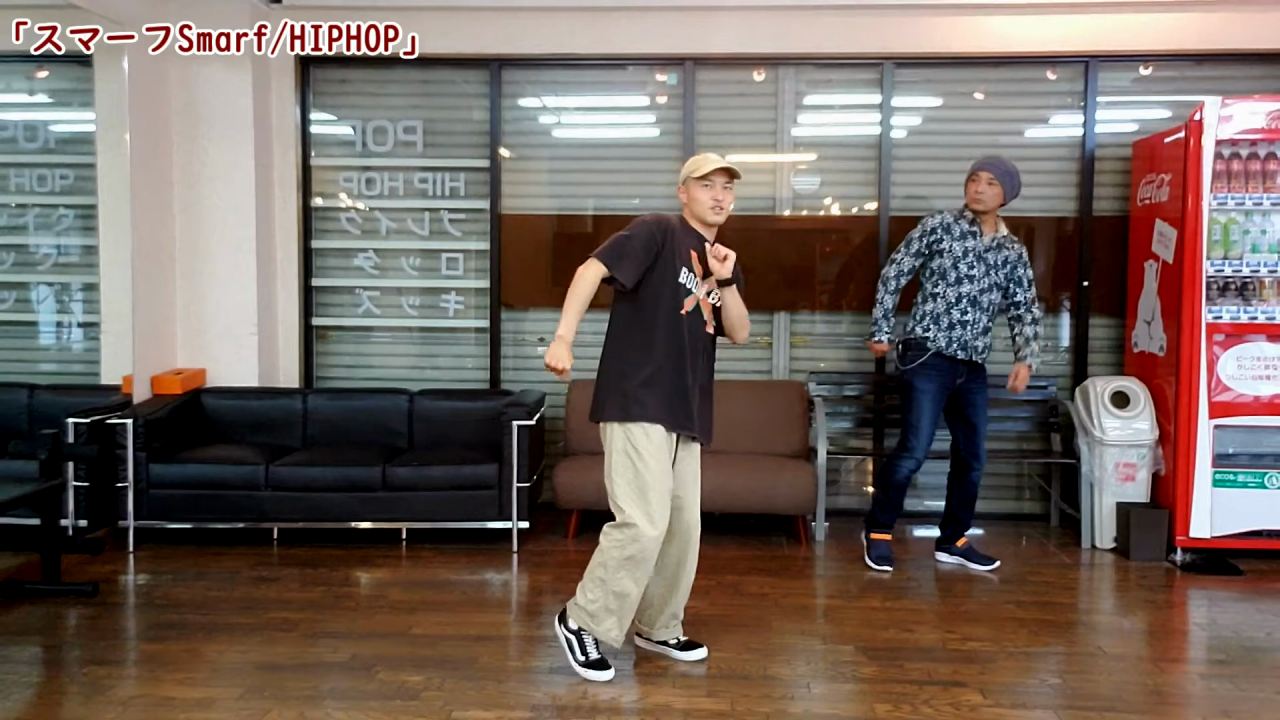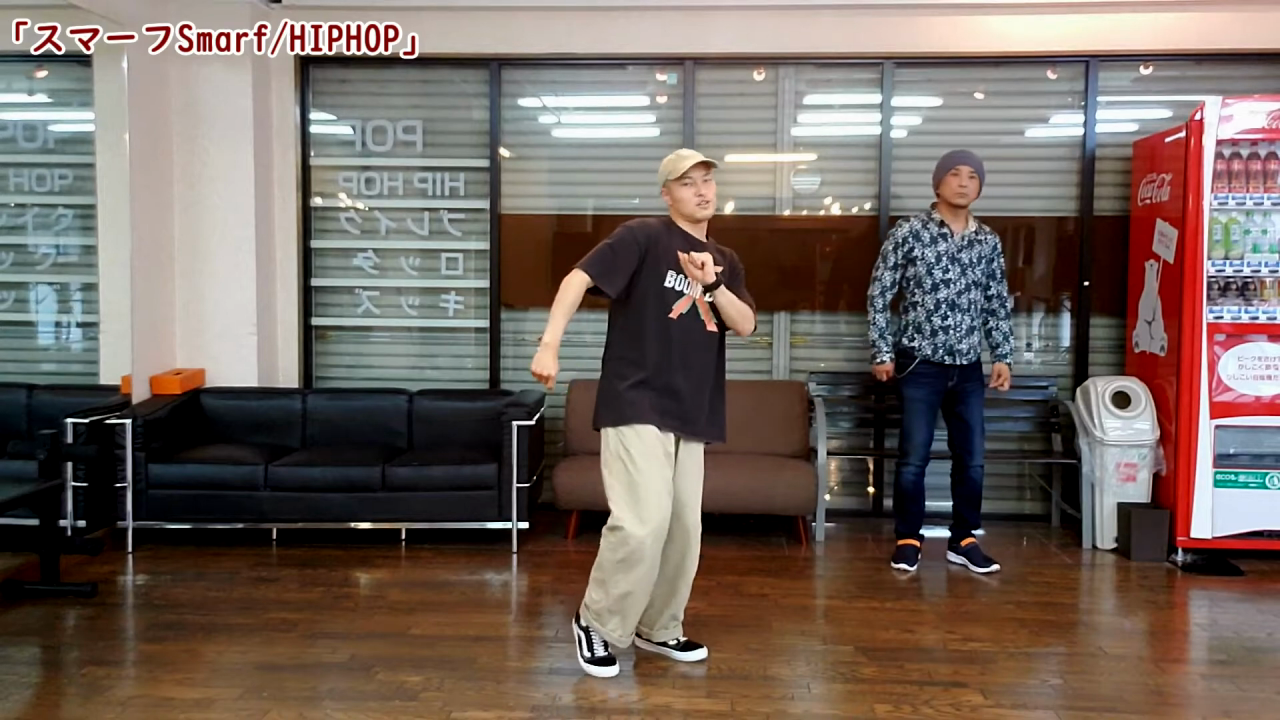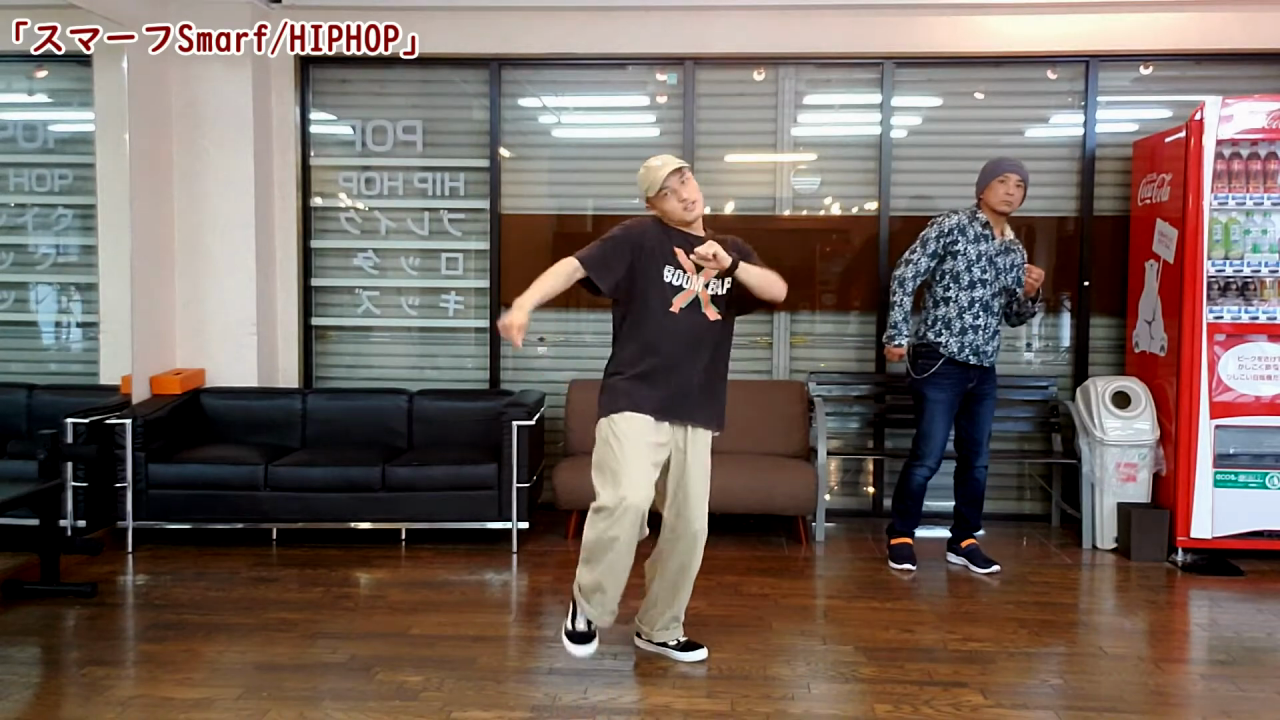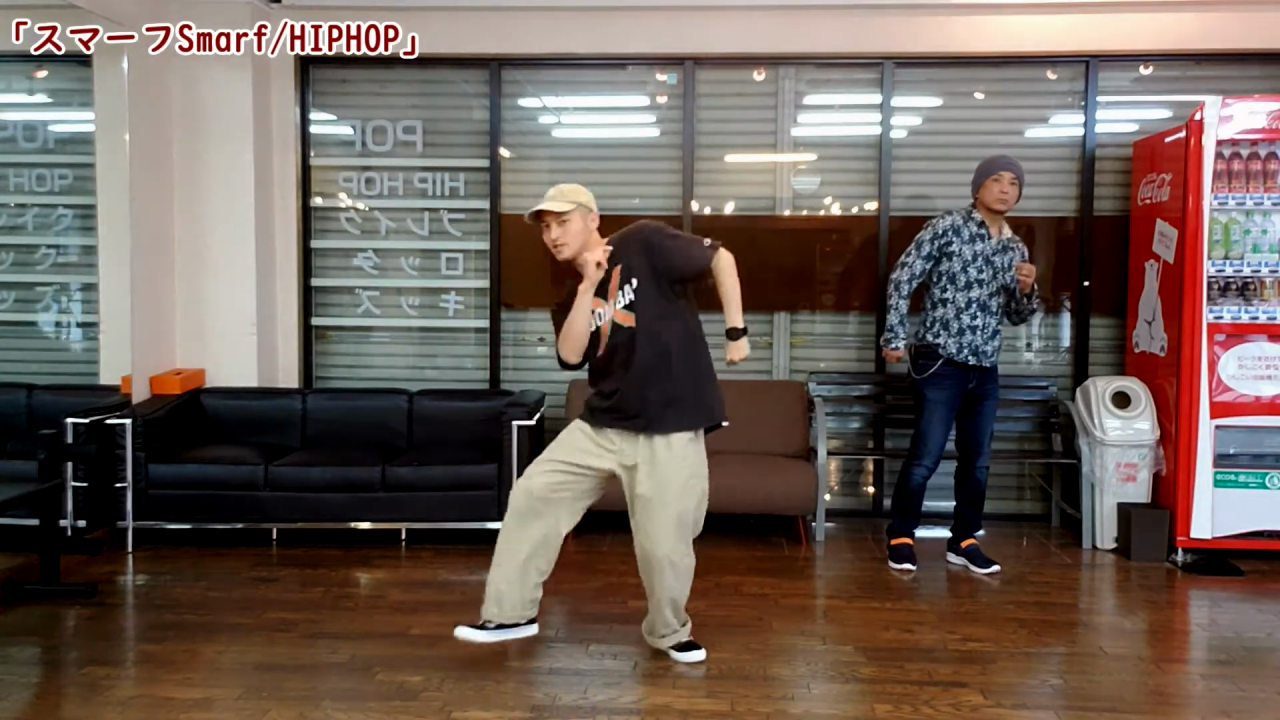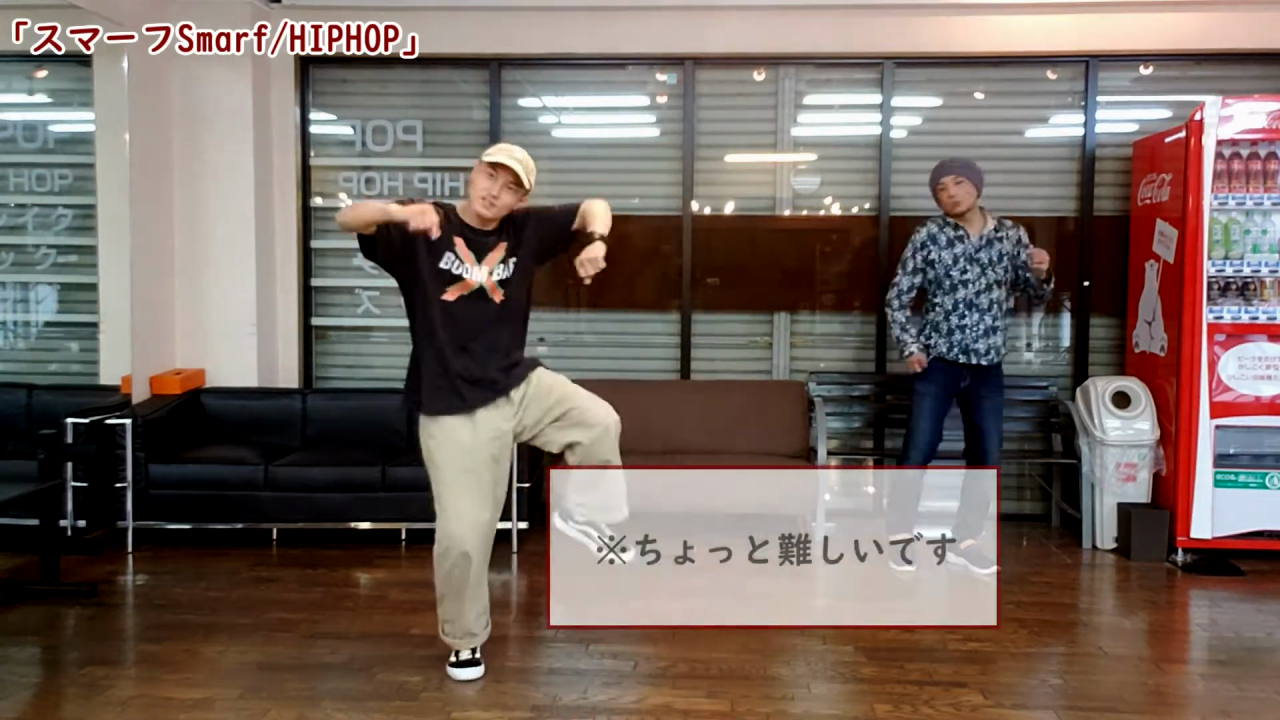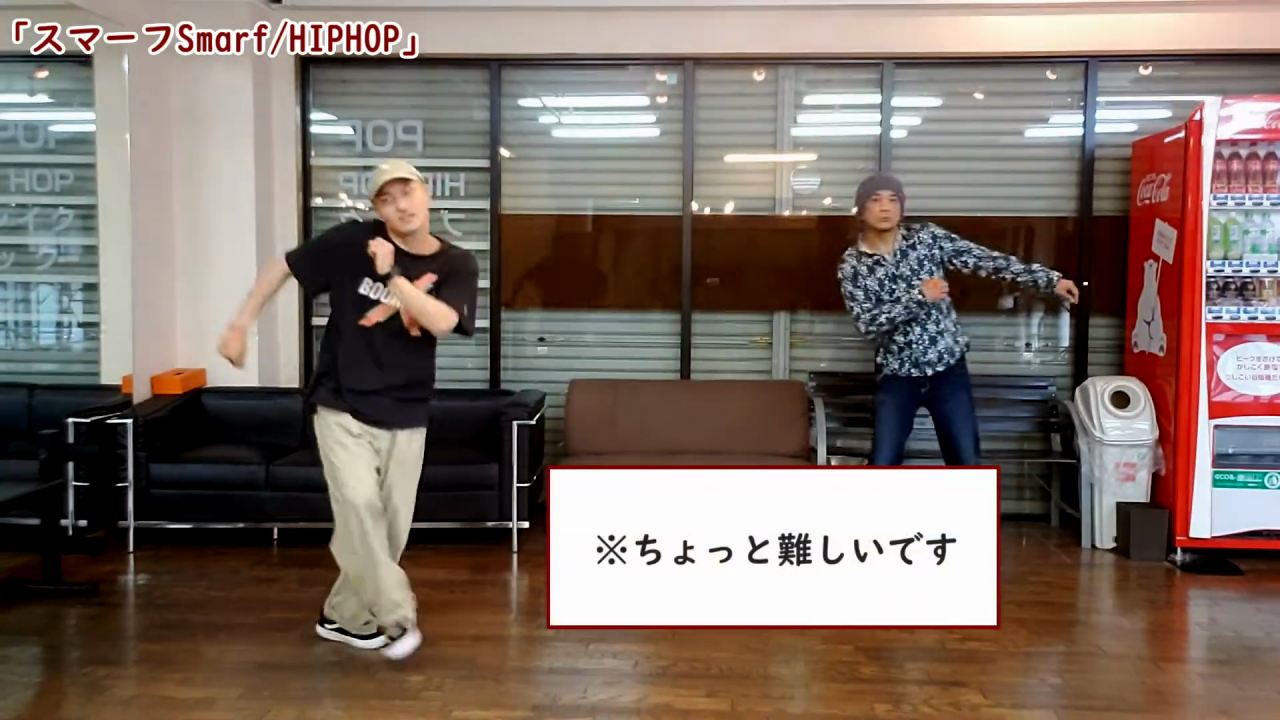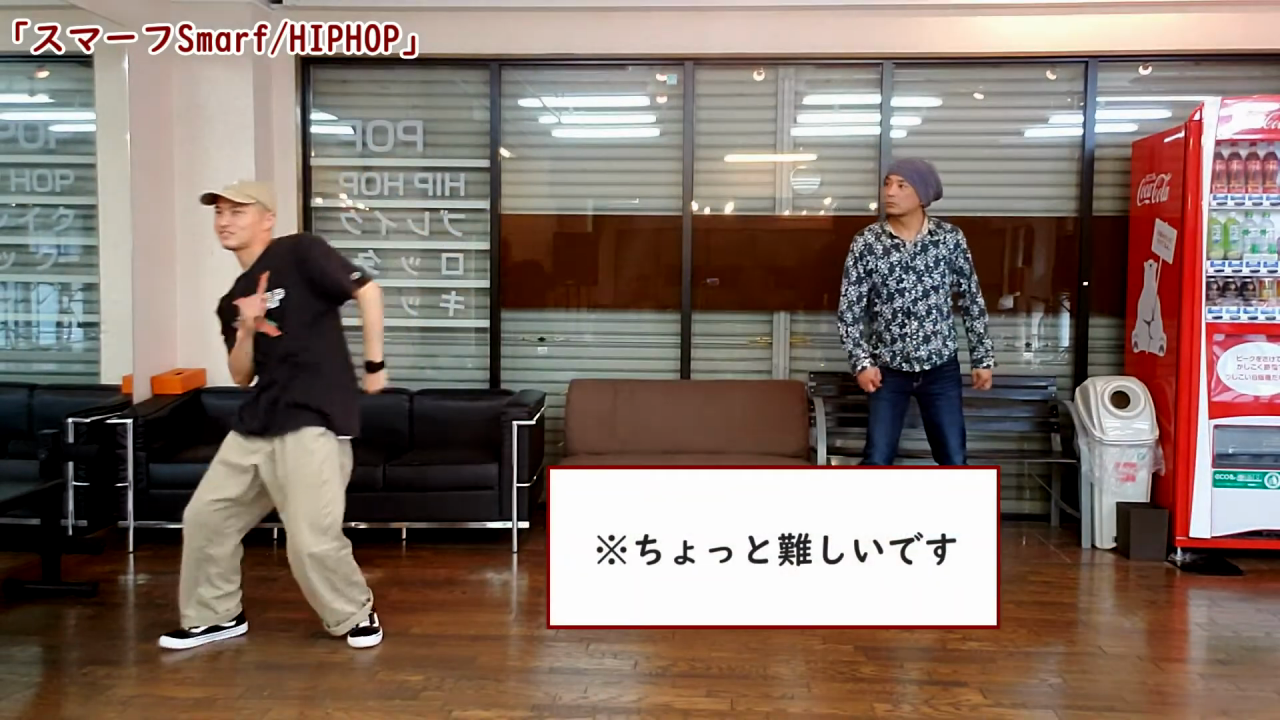
dt=0.7s
person 1, frame 1
left shoulder: (723, 260)
right shoulder: (656, 231)
left elbow: (739, 334)
right elbow: (592, 270)
left wrist: (725, 283)
right wrist: (563, 337)
left hip: (685, 411)
right hip: (636, 403)
left knee: (684, 526)
right knee: (642, 523)
left ankle: (658, 627)
right ankle: (582, 620)
person 1, frame 2
left shoulder: (726, 261)
right shoulder: (642, 237)
left elbow: (746, 326)
right elbow: (579, 278)
left wrist: (714, 287)
right wrist: (550, 344)
left hip: (692, 414)
right hip: (634, 406)
left knee: (684, 527)
right knee: (639, 523)
left ankle: (659, 628)
right ankle: (596, 625)
person 1, frame 3
left shoulder: (732, 251)
right shoulder: (639, 237)
left elbow: (778, 291)
right elbow: (574, 266)
left wrist: (729, 264)
right wrist: (522, 306)
left hip: (695, 410)
right hip: (635, 397)
left knee: (689, 527)
right knee: (625, 501)
left ankle: (659, 629)
right ankle: (588, 605)
person 1, frame 4
left shoulder: (643, 243)
right shoulder: (569, 303)
left elbow: (719, 258)
right elbow: (570, 354)
left wrist: (735, 330)
right wrist: (590, 287)
left hip: (671, 426)
right hip: (603, 424)
left knee: (664, 540)
right knee: (531, 498)
left ankle: (668, 631)
right ankle: (510, 614)
person 1, frame 5
left shoulder: (524, 229)
right shoulder: (423, 226)
left elbow: (593, 209)
right elbow: (349, 218)
left wrist: (595, 241)
right wrist: (401, 212)
left hip: (516, 383)
right hip: (449, 401)
left knee: (599, 422)
right knee: (462, 533)
left ankle: (581, 513)
right ankle: (464, 639)
person 1, frame 6
left shoulder: (457, 265)
right shoulder: (352, 241)
left elbow: (442, 324)
right elbow: (283, 268)
left wrist: (395, 272)
right wrist: (241, 324)
left hip: (404, 414)
right hip: (342, 404)
left knee: (389, 523)
right knee: (359, 504)
left ankle: (344, 615)
right ankle: (396, 616)
person 1, frame 7
left shoulder: (300, 252)
right shoulder: (233, 300)
left elbow: (366, 291)
right elbow: (241, 376)
left wrist: (373, 363)
right wrist: (244, 328)
left hip: (313, 421)
right hip: (257, 421)
left knee: (312, 538)
right knee: (204, 516)
left ankle: (354, 614)
right ankle: (218, 615)
person 2, frame 1
left shoulder: (1014, 251)
right shoulder: (939, 226)
left elbow: (1025, 308)
right elbow: (893, 274)
left wrist: (1025, 358)
right wrist: (881, 330)
left hip: (972, 366)
right hip: (928, 356)
left knee: (971, 457)
right knee: (914, 448)
left ankle: (952, 540)
right ankle: (878, 528)
person 2, frame 2
left shoulder: (988, 242)
right shoulder: (909, 232)
left elbow: (997, 304)
right elbow: (879, 294)
left wrist: (1002, 355)
right wrist: (882, 351)
left hip: (968, 367)
right hip: (920, 364)
left knee: (972, 458)
right knee: (914, 456)
left ankle: (963, 539)
right ankle: (907, 538)
person 2, frame 3
left shoulder: (1015, 251)
right shoulder: (951, 226)
left elbow: (1014, 316)
right elbow: (905, 276)
left wrist: (1030, 294)
right wrist: (897, 335)
left hip: (983, 369)
right hip: (939, 363)
left knee: (976, 460)
right knee: (927, 456)
left ankle: (963, 540)
right ankle: (900, 535)
person 2, frame 4
left shoulder: (1016, 249)
right shoulder: (947, 227)
left elbow: (1016, 315)
right elbow: (903, 278)
left wrist: (1027, 290)
right wrist: (895, 338)
left hip: (985, 369)
right hip: (940, 363)
left knee: (977, 460)
right knee: (926, 456)
left ankle: (963, 539)
right ankle: (900, 536)
person 2, frame 5
left shoulder: (1011, 236)
right shoulder: (929, 236)
left elbow: (1033, 294)
right elbow: (898, 295)
left wrist: (1041, 273)
right wrist: (909, 345)
left hip: (987, 367)
right hip: (937, 362)
left knee: (986, 457)
right knee: (918, 450)
left ankle: (966, 538)
right ankle: (899, 531)
person 2, frame 6
left shoulder: (929, 237)
right shoulder: (852, 264)
left elbow: (988, 261)
right elbow: (867, 321)
left wrist: (1049, 279)
right wrist: (919, 296)
left hip: (948, 369)
right hip: (897, 376)
left knee: (966, 462)
right knee: (883, 465)
person 2, frame 7
left shoulder: (950, 238)
right shoulder: (867, 242)
left elbow: (972, 300)
right elbow: (848, 309)
left wrist: (982, 358)
right wrist: (862, 362)
left hip: (941, 367)
right hip: (887, 368)
left knee: (954, 460)
right knee: (877, 460)
